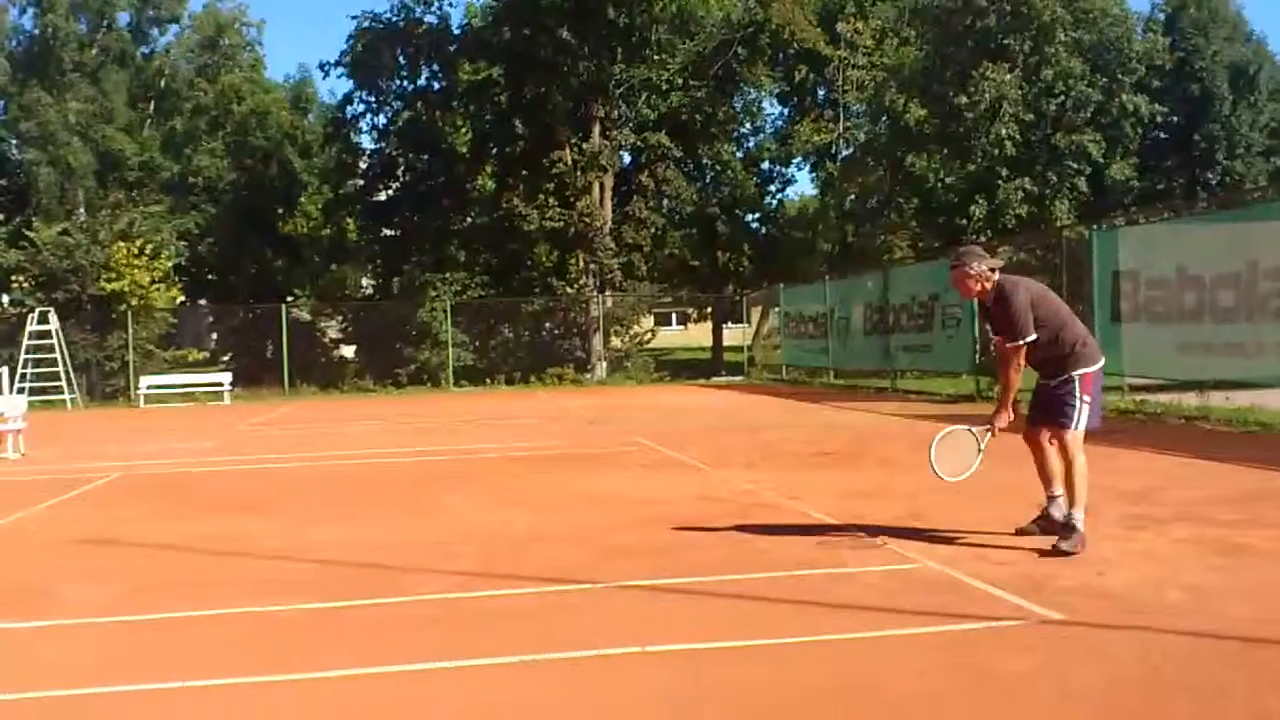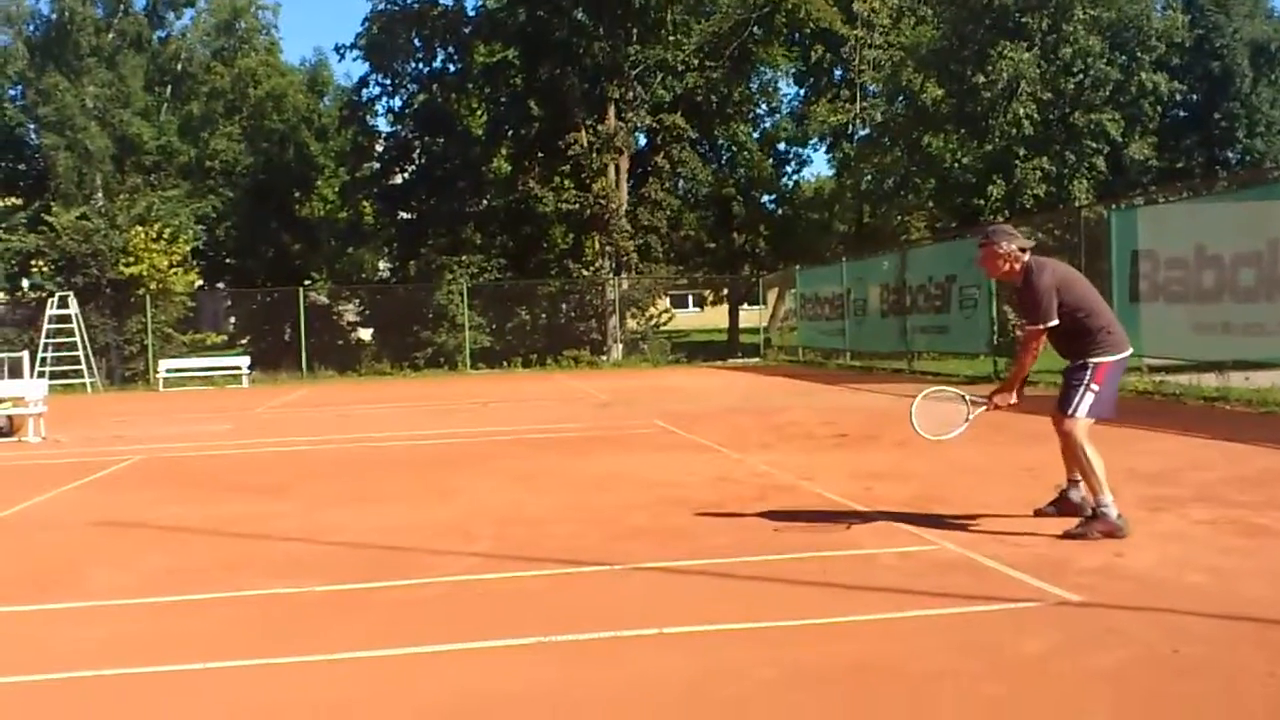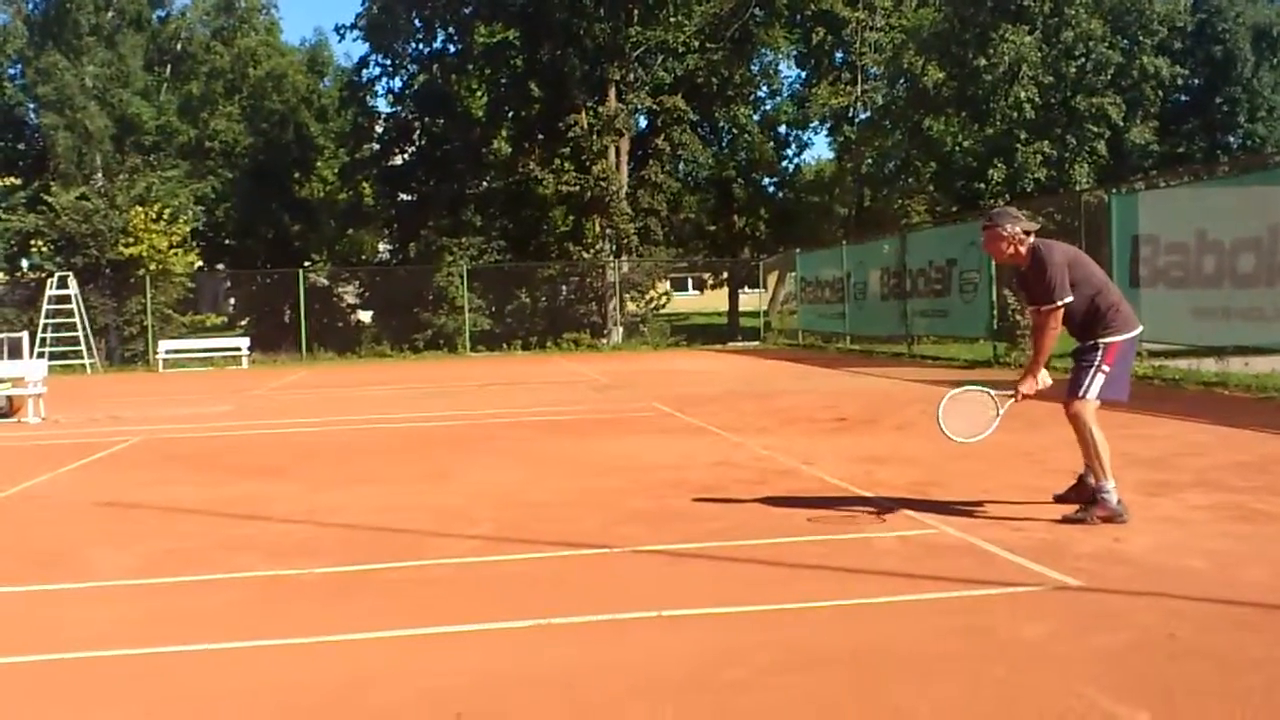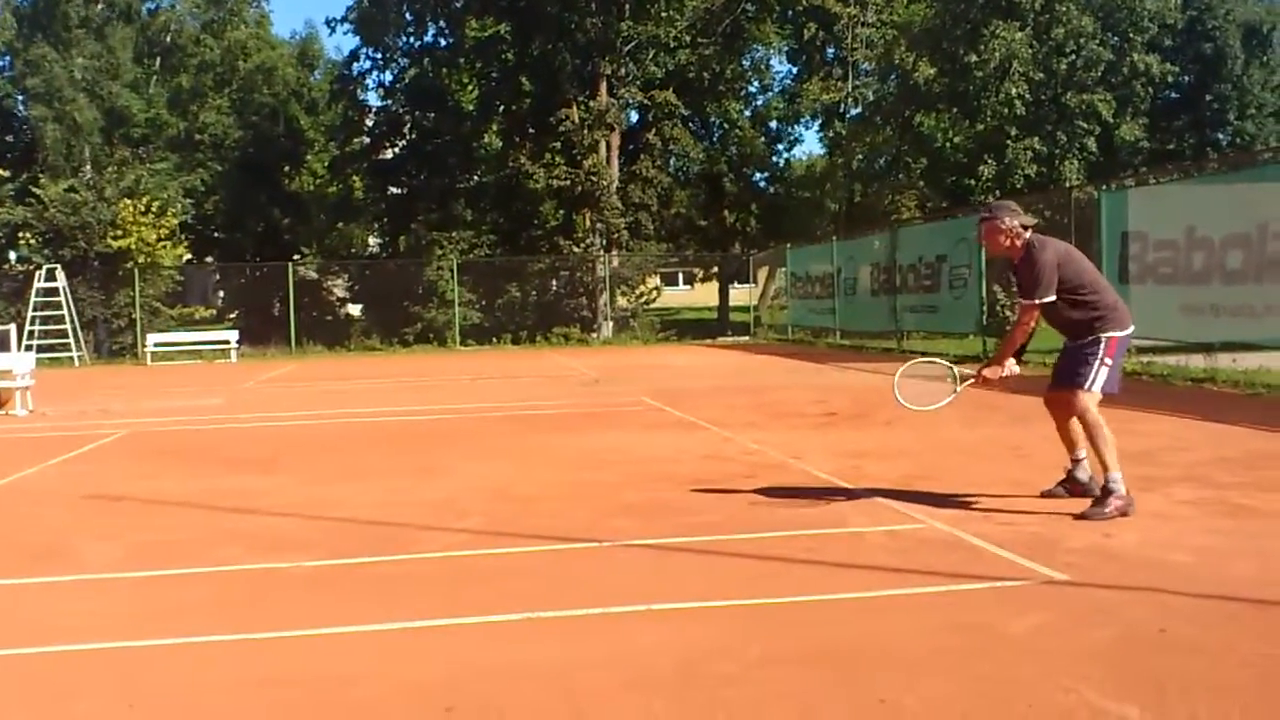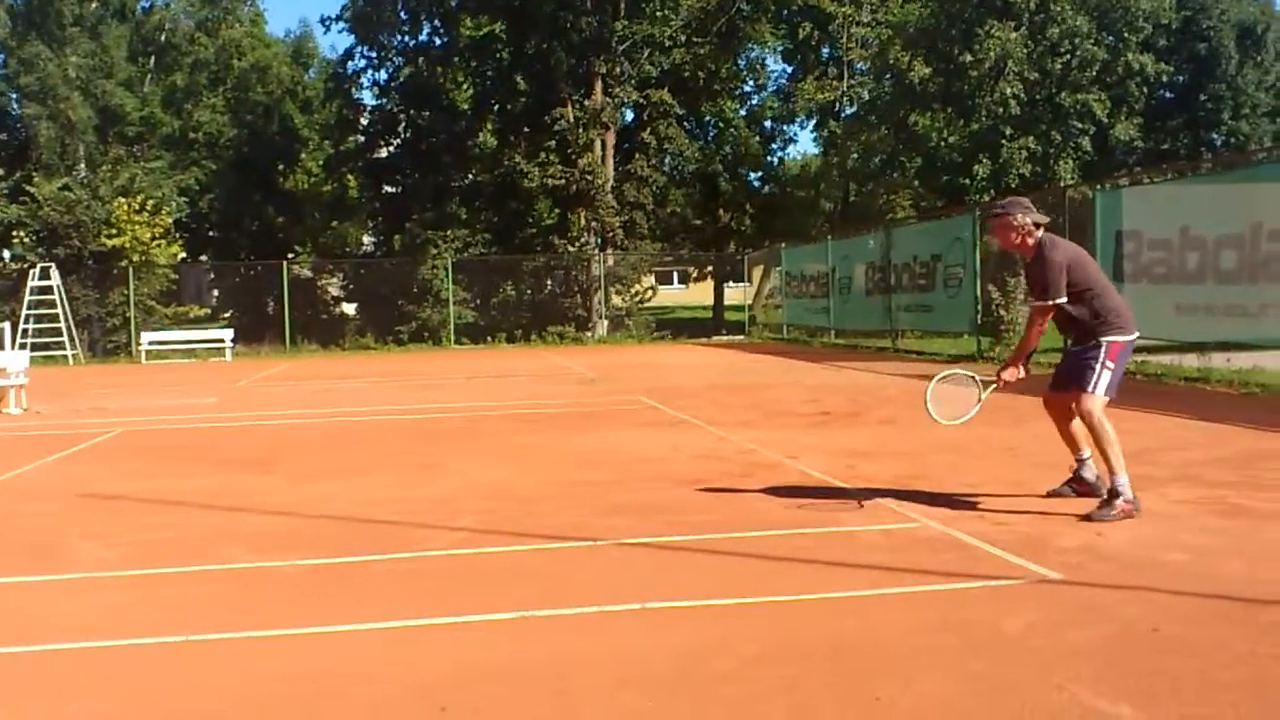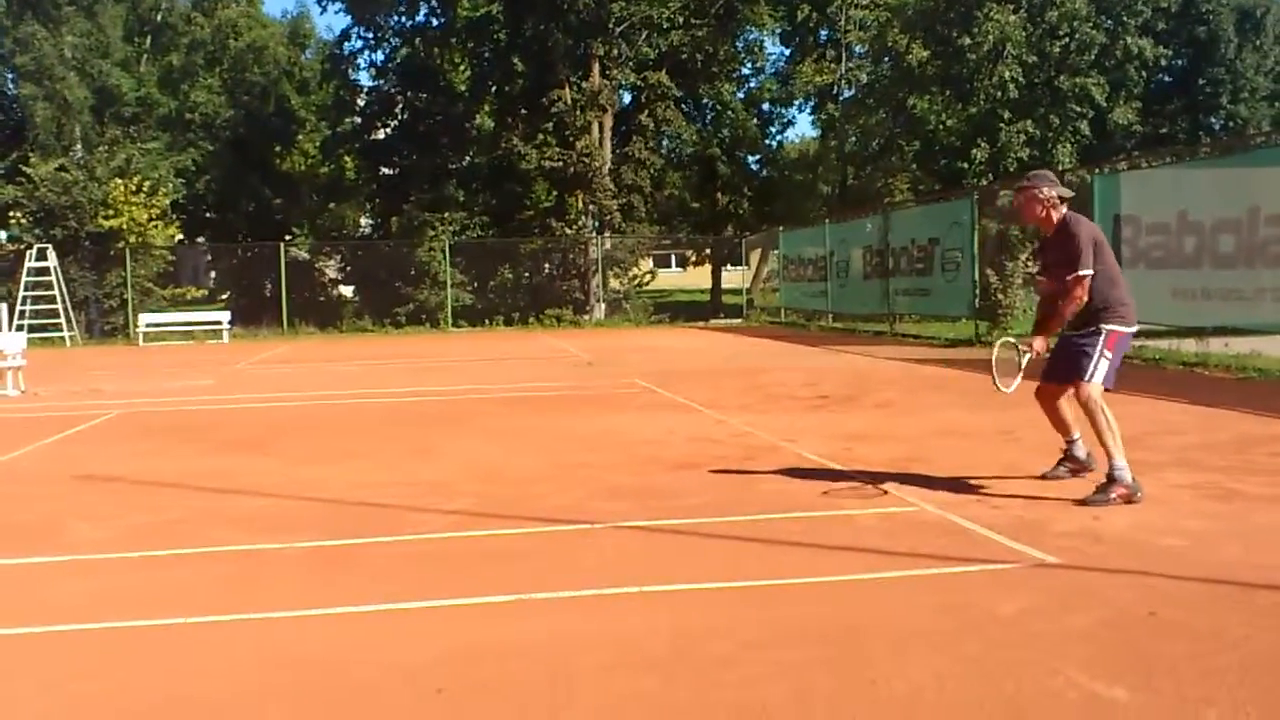
dt=0.5s
person 1, frame 1
left shoulder: (1014, 296)
right shoulder: (990, 301)
left elbow: (1016, 361)
right elbow: (1003, 355)
left wrist: (1002, 409)
right wrist: (1009, 403)
left hip: (1078, 365)
right hip: (1052, 369)
left knee: (1069, 441)
right knee: (1036, 437)
left ankle: (1075, 527)
right ankle: (1055, 513)
person 1, frame 2
left shoulder: (1040, 279)
right shoulder: (1025, 281)
left elbow: (1034, 346)
right elbow: (1028, 340)
left wrist: (1007, 388)
right wrist: (1017, 384)
left hip: (1102, 352)
right hip: (1088, 352)
left knee: (1073, 429)
right knee: (1063, 422)
left ankle: (1108, 515)
right ankle: (1074, 496)
person 1, frame 3
left shoulder: (1049, 258)
right shoulder: (1026, 271)
left elbow: (1053, 325)
right elbow: (1039, 324)
left wrist: (1030, 375)
right wrist: (1038, 369)
left hip: (1113, 333)
right hip: (1095, 335)
left knee: (1081, 410)
right knee: (1076, 409)
left ankle: (1109, 501)
right ankle: (1090, 483)
person 1, frame 4
left shoulder: (1042, 256)
right shoulder: (1024, 261)
left elbow: (1027, 322)
right elbow: (1028, 320)
left wrist: (996, 363)
right wrist: (1012, 358)
left hip: (1106, 329)
right hip: (1081, 333)
left knee: (1083, 405)
right knee: (1057, 401)
left ankle: (1116, 493)
right ankle: (1080, 476)
person 1, frame 5
left shoulder: (1052, 257)
right shoulder: (1035, 258)
left elbow: (1040, 322)
right elbow: (1038, 318)
left wrist: (1013, 364)
right wrist: (1023, 361)
left hip: (1110, 333)
right hip: (1085, 336)
left knee: (1088, 407)
right knee: (1056, 402)
left ankle: (1123, 495)
right ankle: (1087, 476)
person 1, frame 6
left shoulder: (1077, 231)
right shoulder: (1048, 239)
left elbow: (1078, 295)
right elbow: (1048, 291)
left wrist: (1044, 336)
right wrist: (1040, 333)
left hip: (1109, 322)
right hip: (1081, 325)
left knee: (1087, 393)
right knee: (1046, 392)
left ankle: (1123, 479)
right ankle: (1078, 454)
